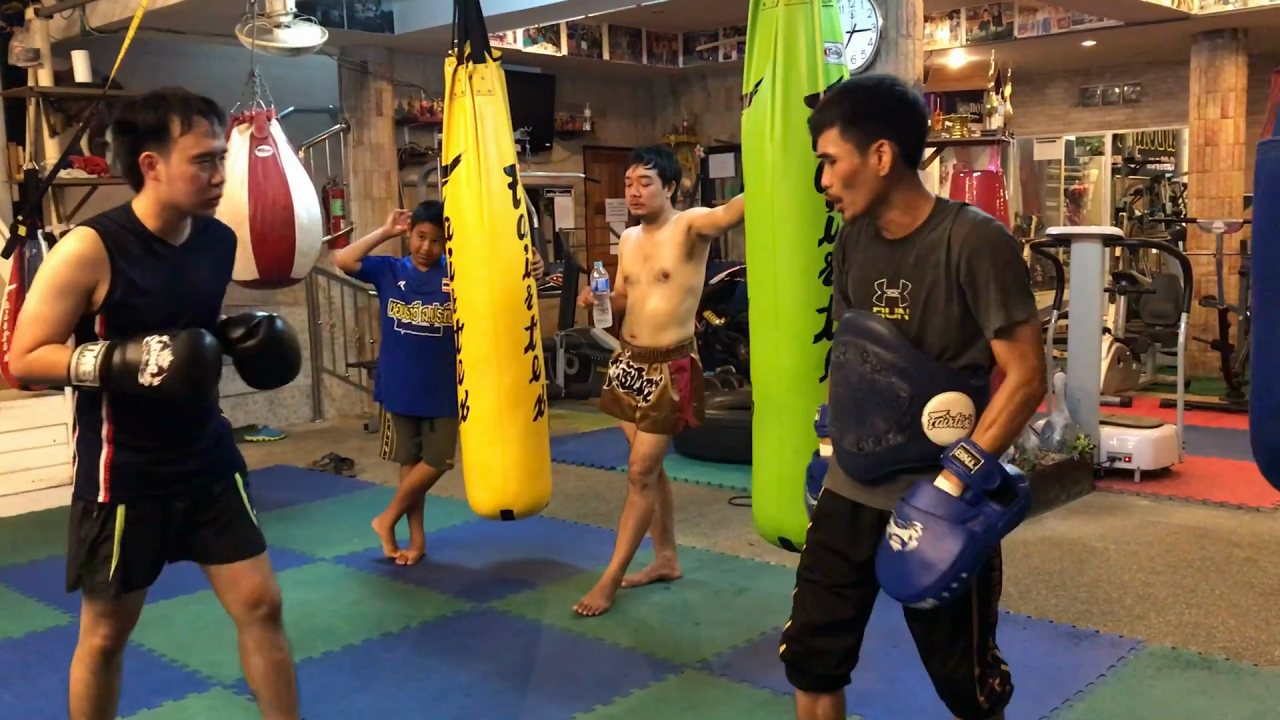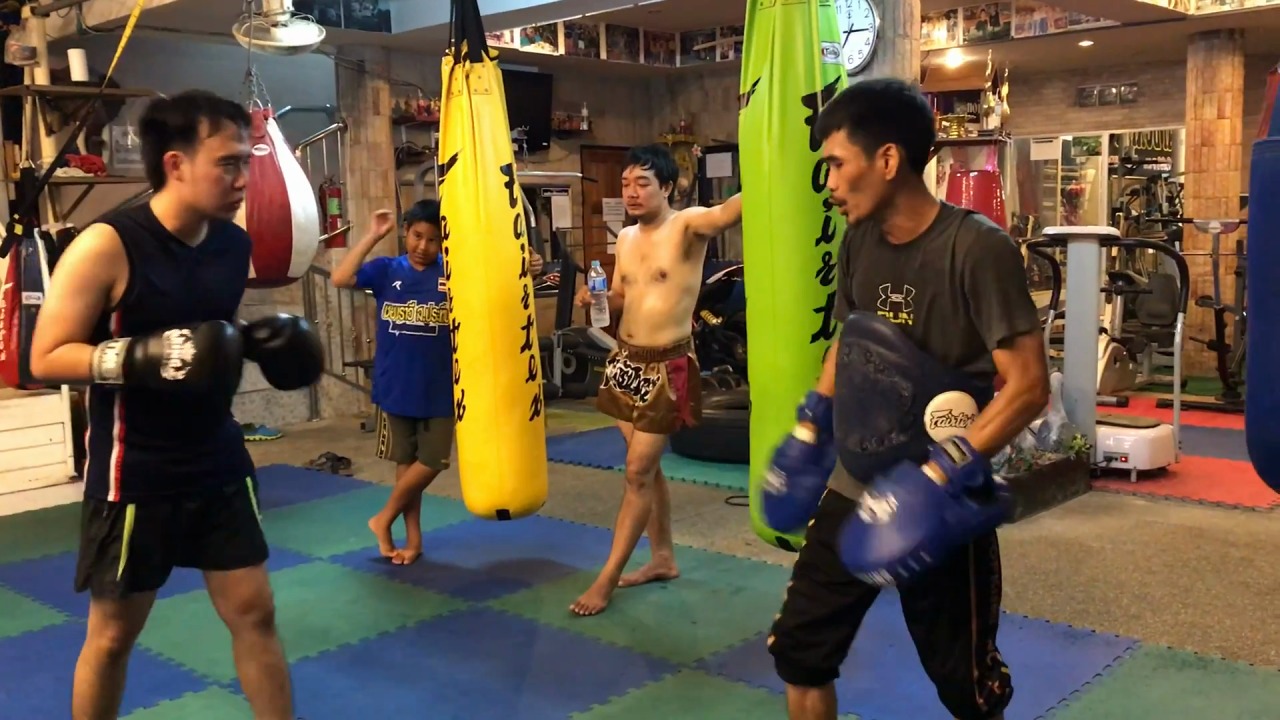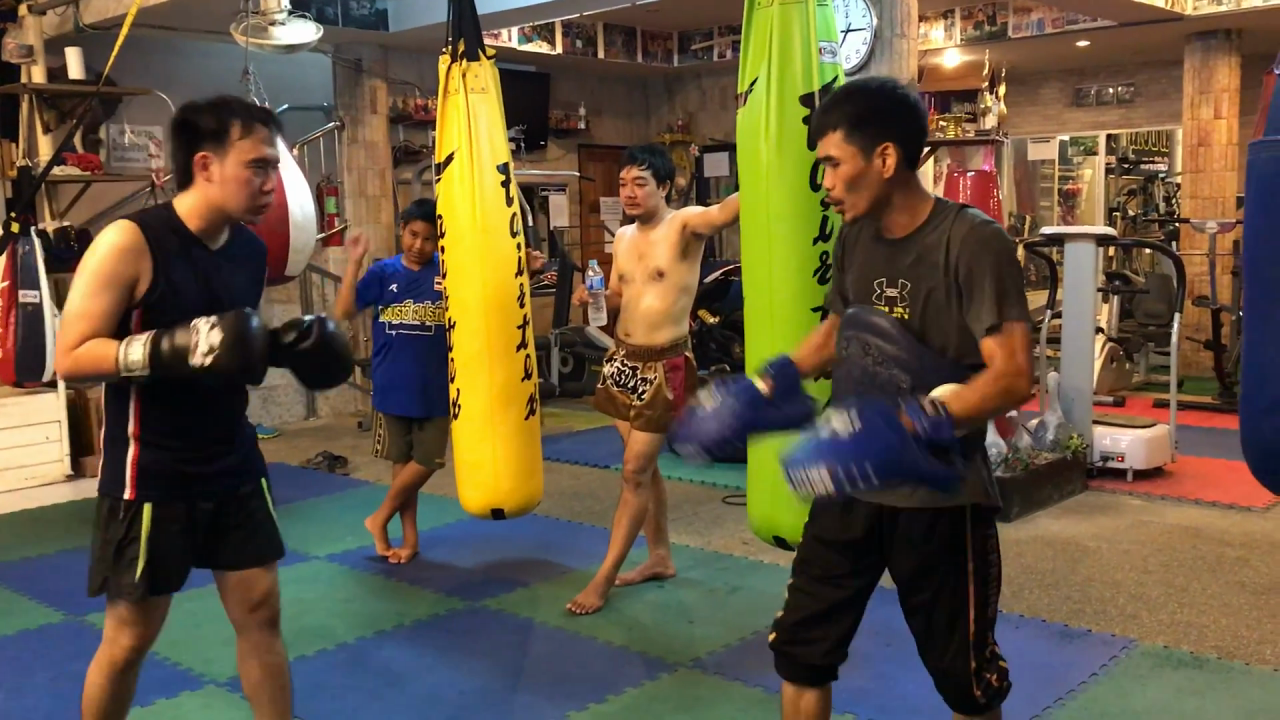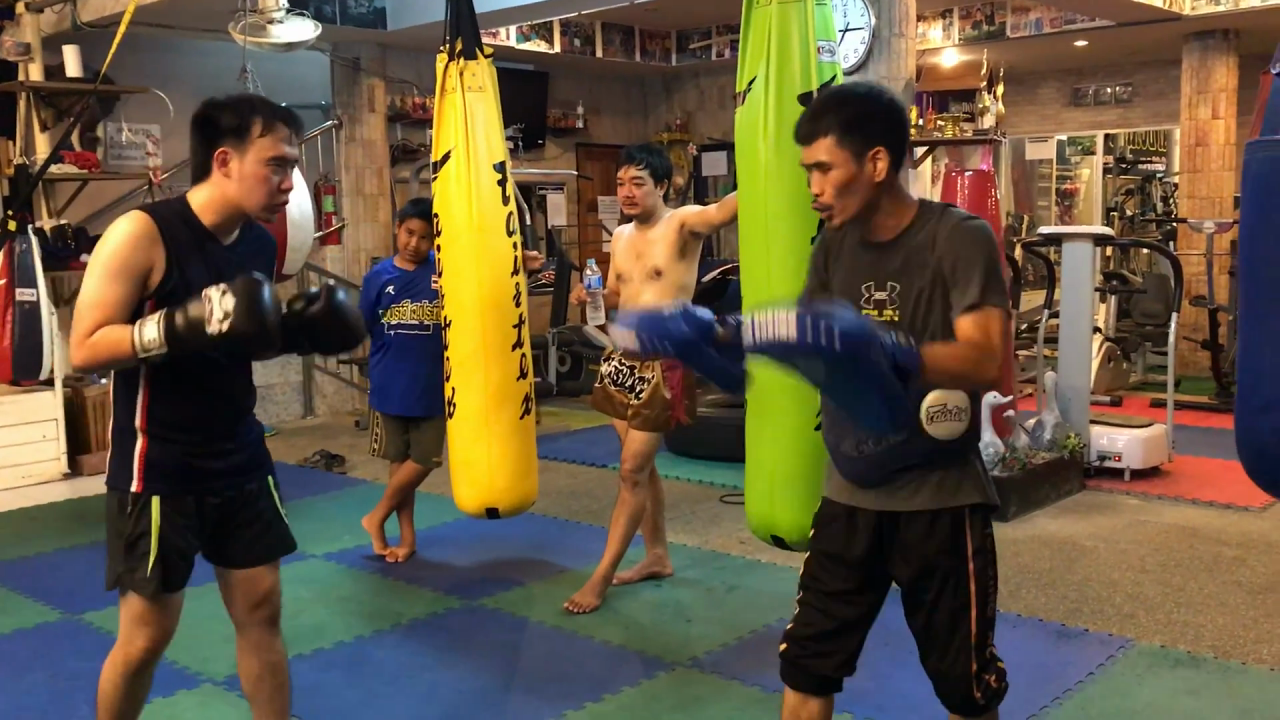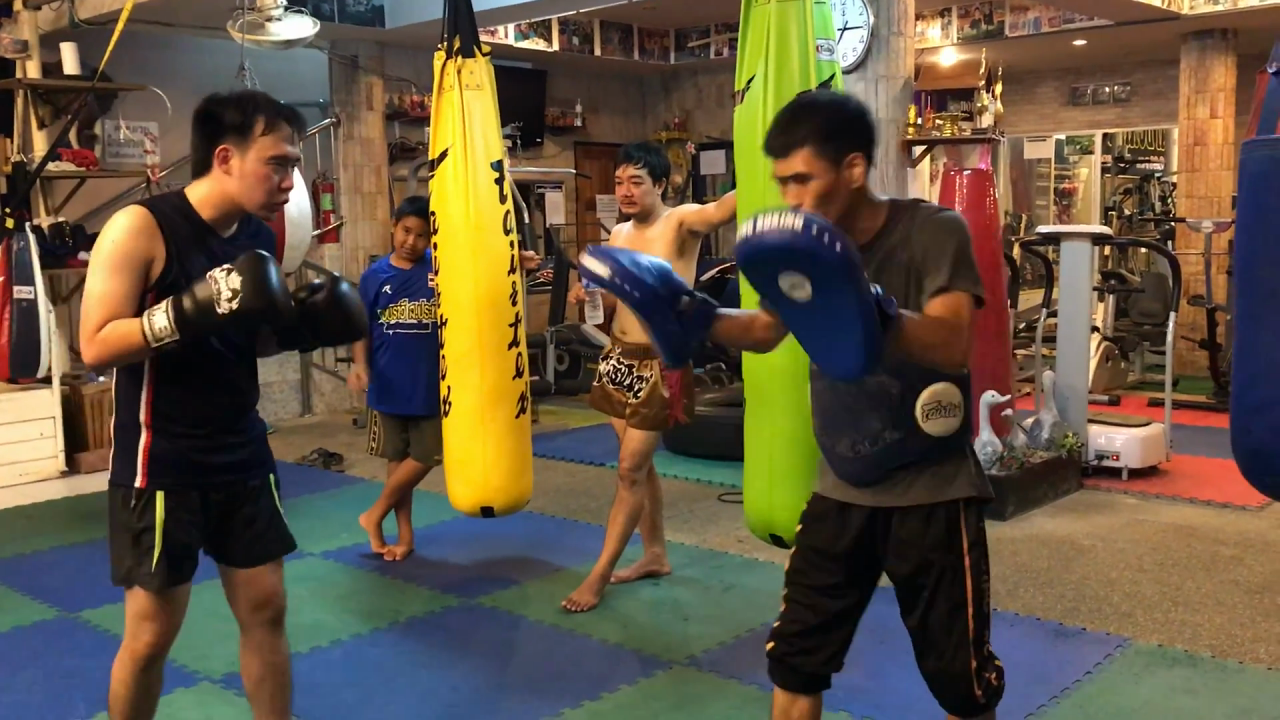
dt=0.1s
person 1, frame 1
left shoulder: (974, 240)
right shoulder: (852, 240)
left elbow: (1025, 376)
left wrist: (957, 481)
left hip: (942, 498)
right hip: (852, 491)
right knee: (810, 655)
person 1, frame 2
left shoulder: (979, 248)
right shoulder: (857, 242)
left elbow: (1027, 385)
right wrist: (809, 428)
right hip: (854, 489)
right knee: (799, 648)
person 1, frame 3
left shoulder: (973, 241)
right shoulder: (852, 239)
left elbow: (1012, 373)
left wrist: (914, 426)
right wrist: (766, 384)
left hip: (940, 494)
right hip: (849, 486)
right knee: (802, 648)
person 1, frame 4
left shoulder: (959, 238)
right shoulder: (836, 245)
left elbow: (986, 362)
right elbow: (799, 330)
left wrist: (880, 352)
right wrist: (715, 334)
left hip: (942, 500)
right hip: (852, 494)
right knee: (808, 660)
person 1, frame 5
left shoulder: (935, 231)
left elbow: (950, 345)
right elbow: (763, 329)
left hip: (933, 491)
right hip: (843, 491)
right knee: (795, 655)
person 2, frame 1
left shoulder: (218, 240)
right shoulder: (89, 250)
right elbow: (24, 357)
left wrist: (237, 339)
right wrist: (122, 362)
left hip: (209, 461)
right hip: (124, 476)
left knee: (260, 605)
right knee: (106, 632)
person 2, frame 2
left shoulder: (234, 244)
right shoulder: (106, 246)
right elbow: (48, 357)
left wrist: (259, 342)
right wrist: (145, 357)
left hip: (218, 464)
right hip: (133, 474)
left knee: (254, 614)
right knee: (112, 634)
person 2, frame 3
left shoulder: (250, 248)
right shoulder: (127, 243)
right elbow: (72, 358)
left wrist: (282, 347)
right wrist: (172, 347)
left hip: (231, 463)
right hip: (150, 475)
left knee: (260, 611)
right knee: (130, 637)
person 2, frame 4
left shoulder: (259, 244)
right shoulder: (140, 233)
right elbow: (85, 348)
left wrist: (295, 329)
right wrist: (185, 321)
left hip: (239, 460)
right hip: (158, 469)
left knee: (260, 610)
right knee: (146, 633)
person 2, frame 5
left shoulder: (256, 238)
right shoulder: (139, 227)
right elbow: (97, 346)
left wrist: (297, 323)
right wrist: (191, 308)
left hip: (241, 456)
right hip: (161, 464)
left knee: (263, 609)
right knee: (153, 629)
person 3, frame 1
left shoulder: (690, 225)
right shoulder: (627, 238)
left elbow: (731, 212)
right wrist: (597, 298)
left hip: (670, 368)
right hip: (628, 362)
left knee: (640, 472)
right knee: (649, 466)
left ankle: (611, 578)
right ankle: (666, 559)
person 3, frame 2
left shoulder: (688, 224)
right shoulder: (625, 237)
left elbow: (728, 212)
right wrist: (595, 298)
left hip: (667, 367)
right hip: (626, 362)
left knee: (638, 472)
right knee: (646, 466)
left ankle: (608, 578)
right ankle: (663, 558)
person 3, frame 3
left shoulder: (686, 224)
right shoulder: (623, 236)
left elbow: (726, 211)
right wrist: (593, 296)
left hip: (664, 365)
right hip: (623, 360)
left knee: (634, 471)
right knee: (643, 464)
left ankle: (604, 576)
right ankle: (660, 557)
person 3, frame 4
left shoulder: (684, 222)
right shoulder: (621, 235)
left elbow: (724, 211)
right wrist: (591, 295)
left hip: (661, 365)
right hip: (621, 360)
left knee: (632, 470)
right knee: (640, 464)
left ankle: (602, 575)
right ankle: (657, 556)
person 3, frame 5
left shoulder: (682, 221)
right shoulder: (618, 234)
left elbow: (723, 209)
right wrist: (591, 294)
left hip: (660, 363)
right hip: (620, 358)
left knee: (630, 469)
right knee: (639, 462)
left ankle: (600, 574)
right ankle: (655, 555)
person 4, frame 1
right shoulder: (393, 267)
right elbow: (342, 261)
left wrist: (527, 268)
right wrist: (385, 233)
left hip: (446, 390)
right hip: (403, 388)
left knee: (434, 462)
right knee: (407, 462)
left ankle: (387, 519)
right ankle: (416, 536)
person 4, frame 2
right shoulder: (387, 269)
right elbow: (340, 279)
right wrist: (373, 236)
left hip: (437, 389)
right hip: (395, 387)
left knee: (431, 461)
right knee: (406, 461)
left ankle: (385, 519)
right ankle: (413, 535)
person 4, frame 3
right shoulder: (383, 272)
right elbow: (343, 312)
left wrist: (526, 262)
right wrist: (354, 263)
left hip: (434, 388)
right hip: (391, 387)
left knee: (425, 462)
right knee: (402, 461)
left ankle: (379, 519)
right ankle: (408, 536)
person 4, frame 4
left shoulder: (443, 270)
right shoulder: (379, 276)
left wrist: (521, 260)
left hip: (432, 386)
right hip: (389, 386)
left knee: (422, 460)
right knee: (400, 459)
left ankle: (377, 516)
right ankle: (406, 534)
person 4, frame 5
right shoulder: (375, 275)
left wrist: (519, 259)
right wrist: (360, 366)
left hip: (430, 385)
right hip: (389, 386)
left knee: (422, 457)
right knee: (398, 458)
left ankle: (375, 514)
right ankle: (404, 533)
